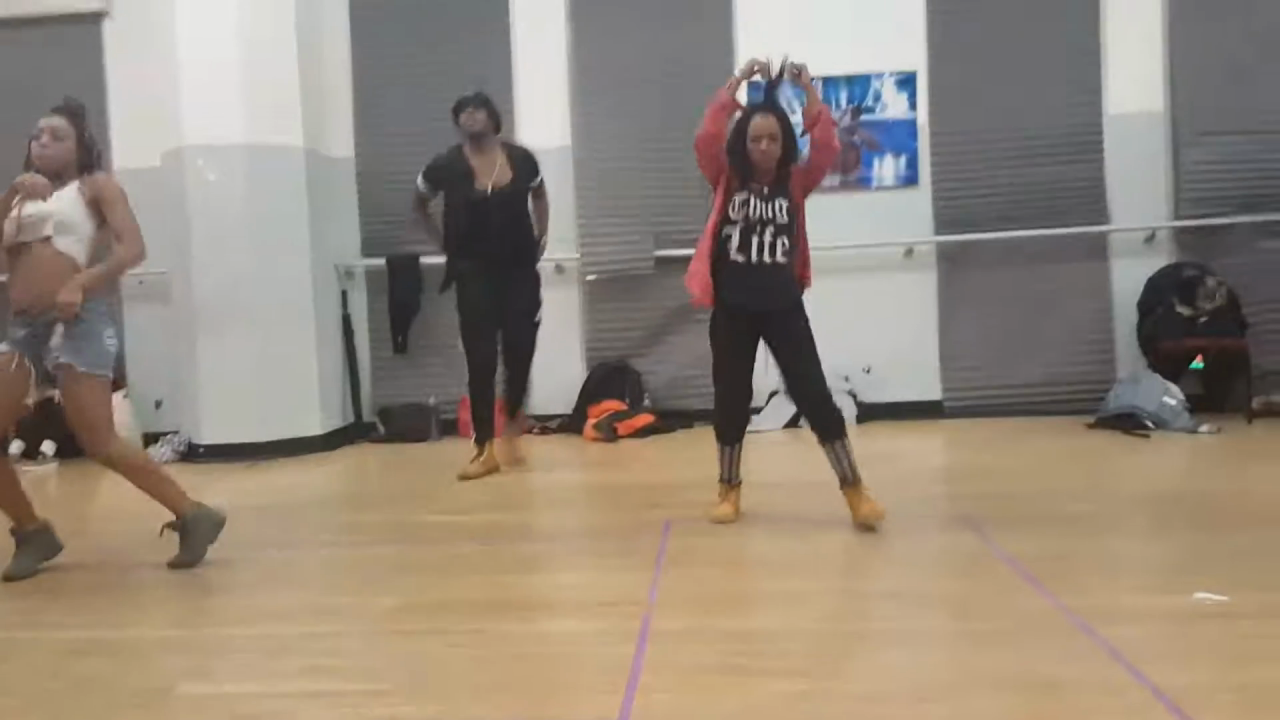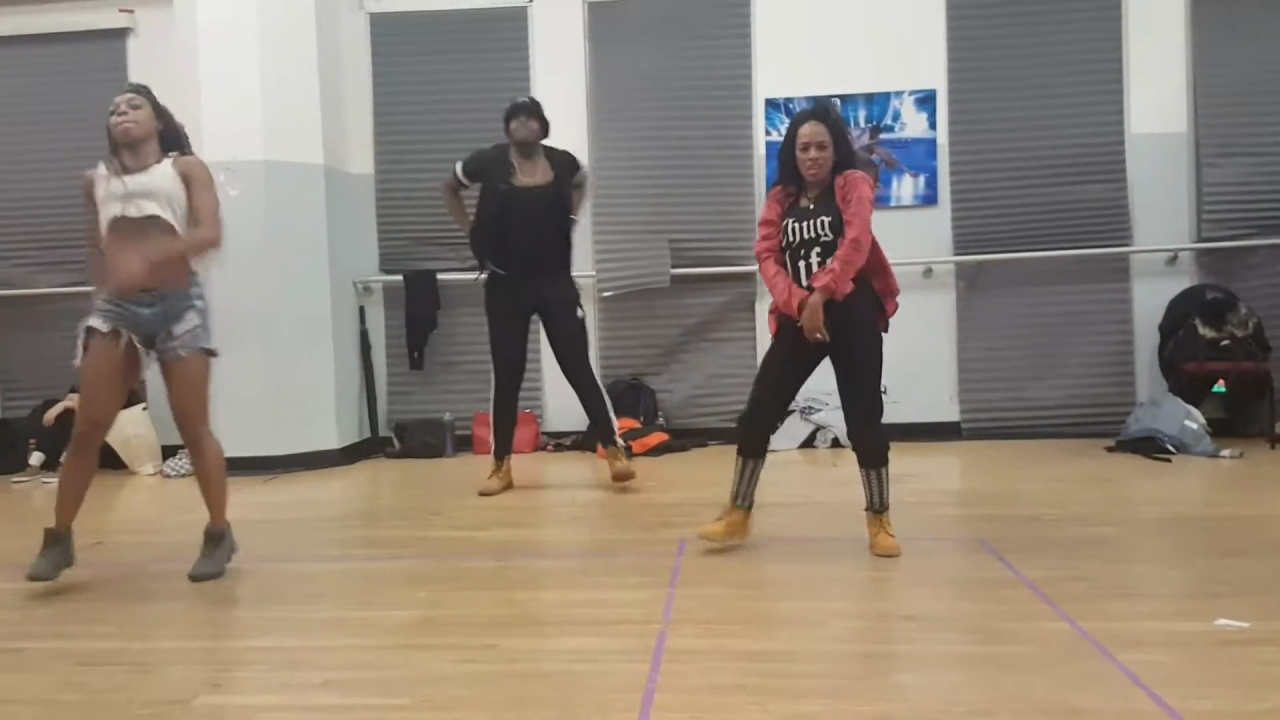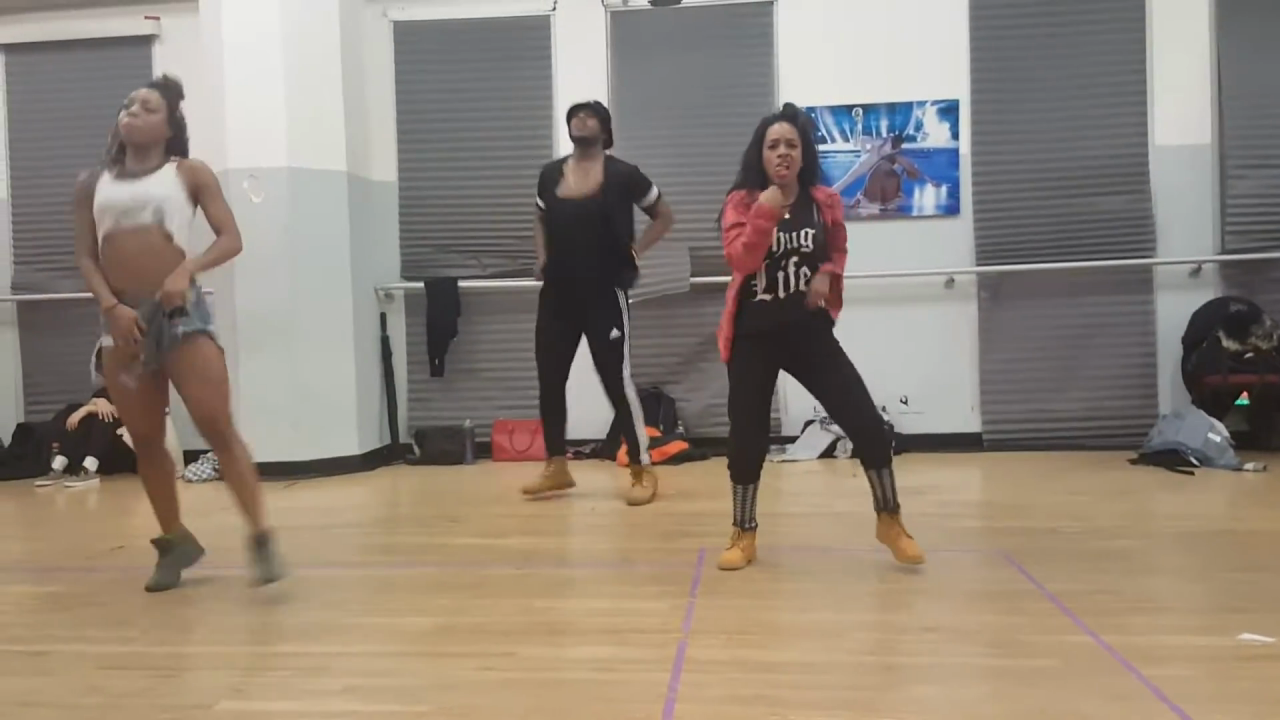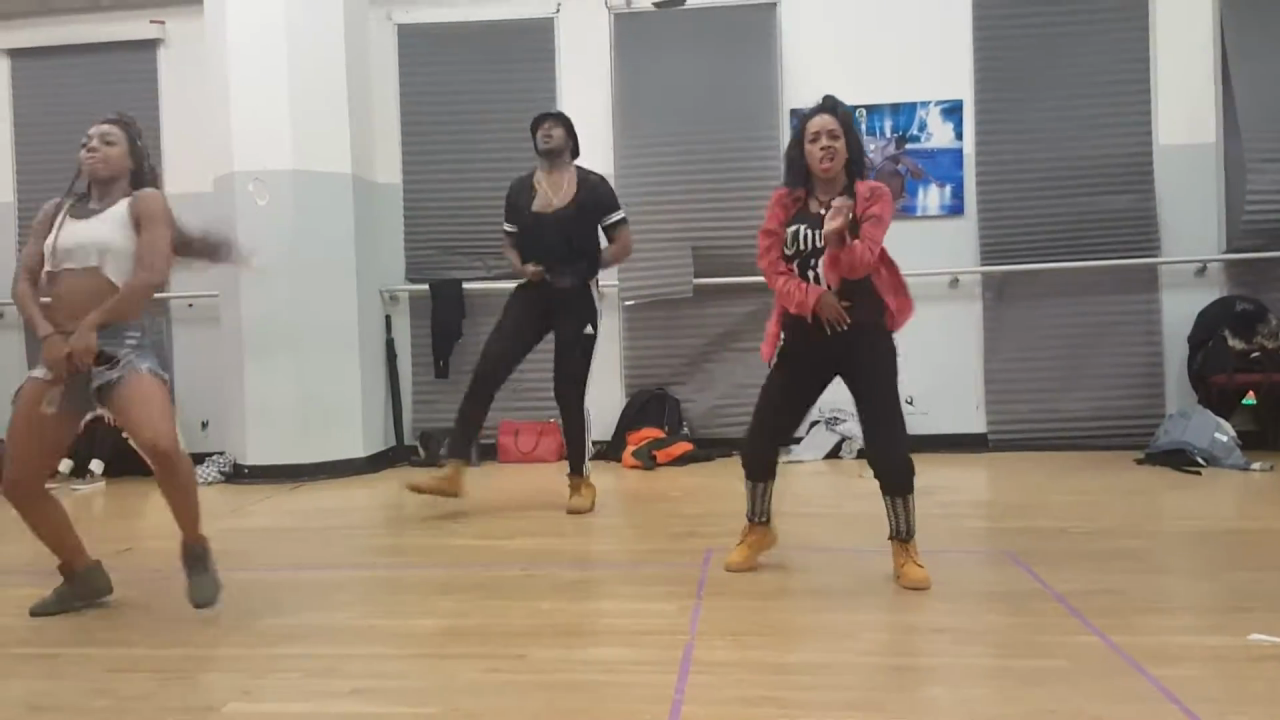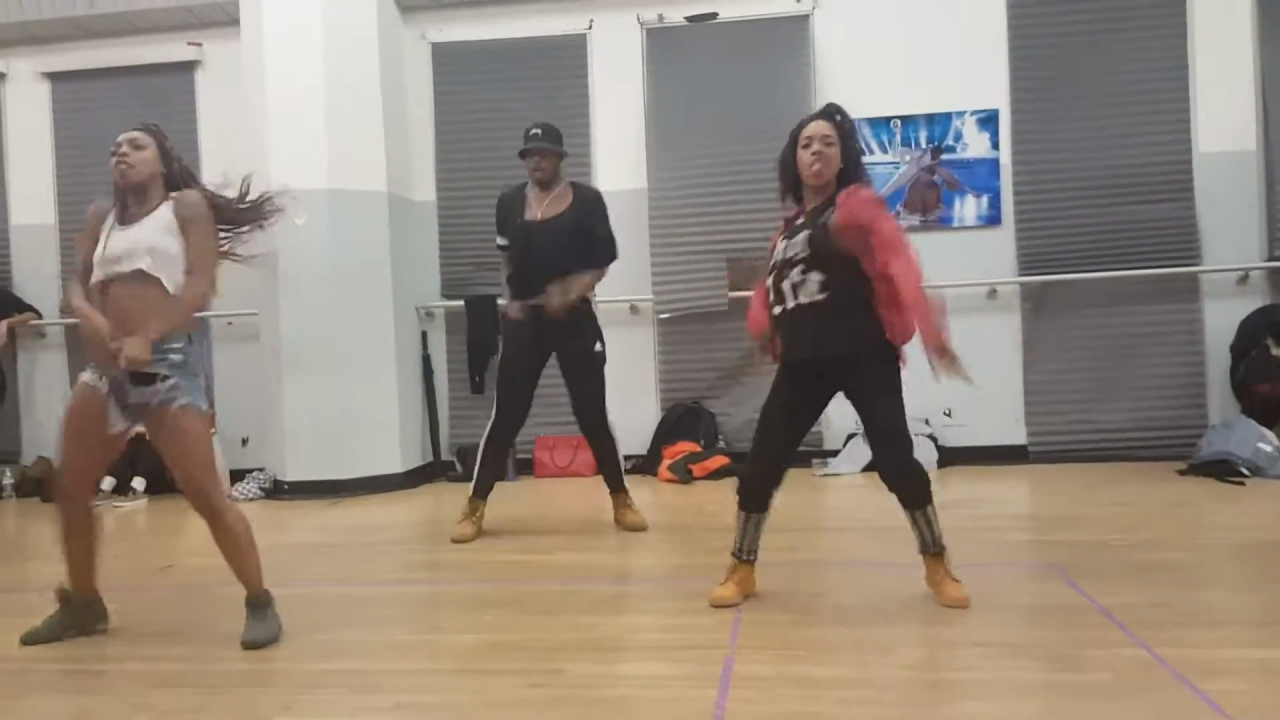
dt=0.7s
person 1, frame 1
left shoulder: (97, 186)
left elbow: (133, 248)
left wrist: (82, 284)
left hip: (75, 324)
left knee: (100, 444)
left ankle: (193, 517)
person 1, frame 2
left shoulder: (187, 167)
right shoulder: (97, 178)
left elbow: (210, 234)
left wrist: (149, 256)
right wrist: (108, 282)
left hip: (178, 304)
right hip: (115, 307)
left knee: (194, 430)
right knee: (88, 430)
left ankle: (218, 535)
right ankle: (58, 540)
person 1, frame 3
left shoulder: (191, 172)
right shoulder: (91, 183)
left elbow: (232, 238)
right elbow: (85, 256)
left wrist: (184, 273)
right wrist: (110, 303)
left hip: (184, 309)
right hip: (127, 319)
left knee: (218, 428)
right knee: (145, 441)
left ankle: (261, 540)
right ankle: (175, 544)
person 1, frame 4
left shoulder: (147, 201)
right shoulder: (54, 210)
left elbow: (154, 274)
left wrist: (90, 324)
right wrist: (47, 336)
left hip: (122, 346)
right hip: (60, 353)
left knee: (164, 449)
left ankle: (195, 551)
right ankle: (83, 575)
person 1, frame 5
left shoulder: (187, 206)
right shoulder: (100, 218)
left elbow: (200, 285)
right elbow: (78, 287)
left wrist: (149, 338)
right wrist: (90, 322)
left hip: (168, 363)
right hip: (103, 363)
left knee: (205, 495)
right knee: (73, 491)
left ankle: (259, 603)
right ankle: (82, 604)
person 2, frame 1
left shoulder: (795, 181)
right shoulder: (727, 179)
left elbow: (827, 147)
right elbow: (706, 139)
left wrist: (808, 91)
right wrist: (736, 84)
left hip: (784, 307)
right hip: (732, 308)
left knee: (814, 396)
right knee: (730, 401)
left ankle: (854, 490)
right ankle: (729, 489)
person 2, frame 2
left shoulder: (853, 184)
right shoulder: (780, 199)
left elbow: (856, 241)
right elbow: (767, 257)
left wrist: (821, 296)
right wrist: (797, 302)
left hip: (854, 318)
right hip: (796, 320)
left knee: (864, 419)
right knee: (758, 415)
left ankle: (878, 519)
right ankle: (737, 513)
person 2, frame 3
left shoulder: (825, 202)
right shoulder: (741, 203)
left elbow: (836, 255)
right elbow: (739, 261)
left wrist: (829, 278)
right wrist: (765, 210)
left hip: (809, 330)
right hip: (753, 334)
left knee: (865, 421)
right knee: (746, 435)
left ankle: (890, 521)
right ankle: (743, 536)
person 2, frame 4
left shoulder: (873, 196)
right shoulder: (784, 202)
left elbow: (859, 263)
right elbow: (772, 267)
left wrist: (839, 237)
right wrist: (812, 297)
left hip: (866, 337)
right hip: (805, 337)
left knee: (889, 446)
right knee: (760, 438)
left ankle: (904, 550)
right ankle: (758, 530)
person 2, frame 5
left shoulder: (856, 205)
right shoulder: (789, 216)
left elbow: (899, 263)
right elbow: (773, 281)
left wrist: (930, 328)
right wrist: (762, 313)
left hip: (864, 355)
right hip: (803, 364)
left knee: (897, 465)
right knee: (760, 466)
left ankle: (937, 564)
right ankle: (742, 569)
person 3, frame 1
left shoulder: (521, 158)
right shoulder: (446, 166)
left elbow: (540, 197)
right elbow: (419, 203)
left wrist: (541, 241)
right wrist: (445, 244)
left hip: (519, 272)
right hip: (475, 274)
left knee: (519, 357)
right knee: (481, 360)
left ankle: (511, 428)
right ankle: (484, 449)
person 3, frame 2
left shoulder: (562, 161)
right shoulder: (487, 161)
left elbow: (580, 184)
right elbow: (450, 189)
left wrist: (570, 219)
right wrist: (473, 231)
left hip: (555, 279)
right hip: (506, 283)
left knee: (578, 365)
right knee: (507, 375)
left ankle: (614, 450)
right ankle: (501, 466)
person 3, frame 3
left shoulder: (621, 175)
right shoulder: (549, 174)
left elbow: (664, 217)
left wrist: (632, 254)
right wrist: (544, 257)
left hip: (603, 291)
right hip: (559, 291)
left knee: (616, 382)
right knee: (550, 379)
left ankle: (643, 472)
right ankle: (556, 466)
person 3, frame 4
left shoulder: (594, 187)
right shoulder: (520, 189)
left elbow: (623, 244)
left wrist: (587, 270)
right wrist: (522, 267)
left hip: (576, 297)
right hip: (533, 294)
left knee: (569, 391)
right knee: (486, 374)
left ankle: (580, 482)
right ankle: (451, 472)
person 3, frame 5
left shoulder: (587, 200)
right shoulder: (510, 201)
left elbow: (603, 261)
left wrist: (572, 290)
right wrist: (510, 300)
left hip: (575, 319)
right hip: (526, 321)
left knee: (592, 416)
right knee: (507, 415)
left ankle: (621, 500)
right ankle: (474, 509)
